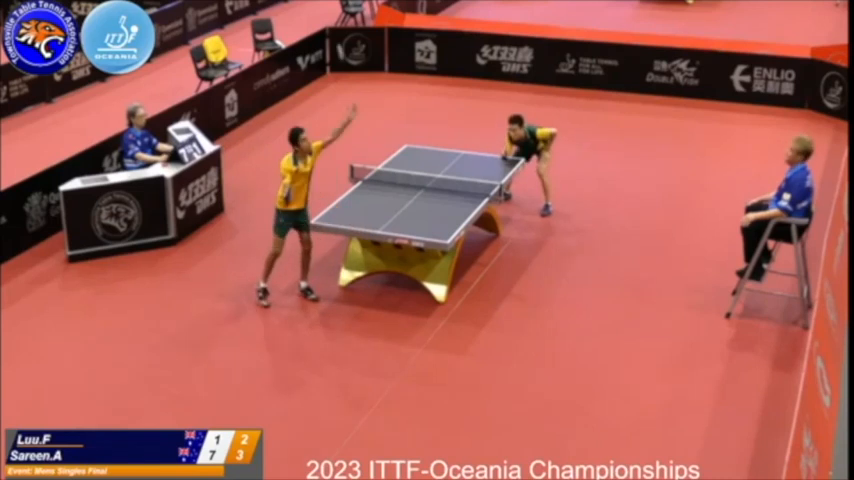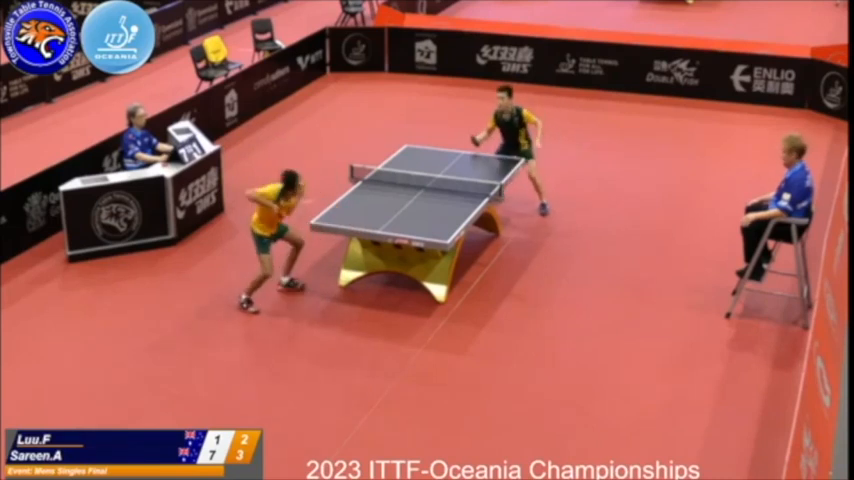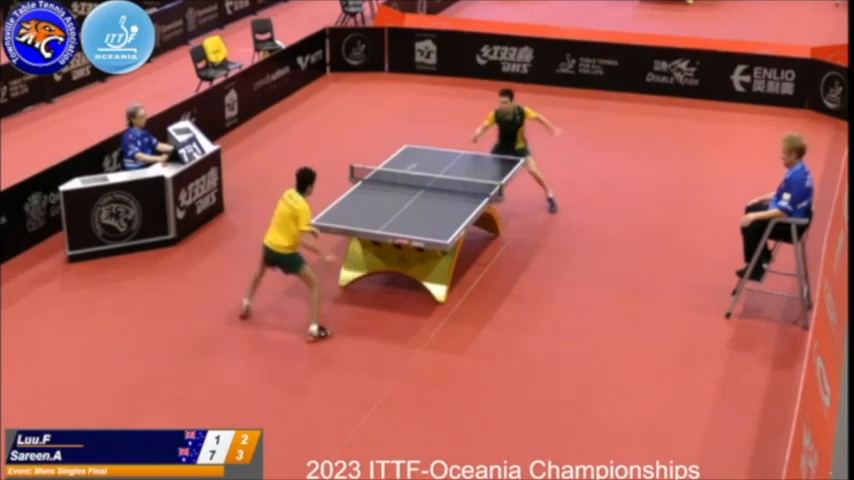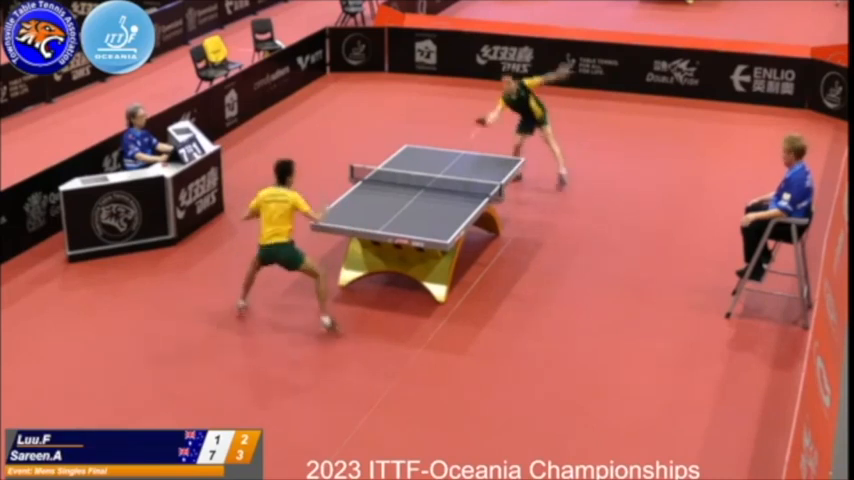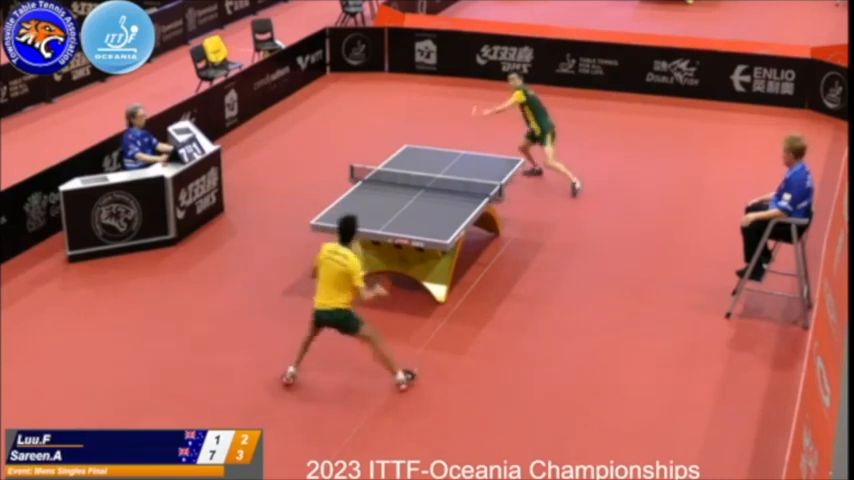
dt=1s
person 1, frame 1
left shoulder: (312, 150)
right shoulder: (287, 164)
left elbow: (332, 137)
right elbow: (284, 187)
left wrist: (348, 120)
right wrist: (284, 196)
left hip: (301, 208)
right hip: (285, 210)
left knee: (307, 246)
right knee: (276, 251)
left ankle: (304, 285)
right ankle: (262, 287)
person 1, frame 2
left shoulder: (295, 193)
right shoulder: (273, 191)
right elbow: (249, 194)
left wrist: (289, 207)
right wrist: (270, 204)
left hip: (275, 224)
right hip: (261, 230)
left knee: (299, 243)
right knee: (267, 273)
left ankle: (286, 279)
right ankle: (245, 298)
person 1, frame 3
left shoulder: (288, 194)
right shoulder: (303, 208)
right elbow: (305, 242)
left wrist: (309, 229)
right wrist: (324, 255)
left hip: (268, 245)
right hip: (284, 252)
left knee: (262, 268)
right knee: (314, 284)
left ankle: (247, 304)
right ankle: (314, 328)
person 1, frame 4
left shoulder: (263, 194)
right shoulder: (293, 197)
left elbow: (247, 216)
right elbow: (314, 218)
right wrist: (321, 212)
left hip: (266, 247)
right hip: (284, 247)
left knee: (254, 266)
right knee: (319, 275)
left ankle: (242, 302)
right ankle: (325, 319)
person 1, frame 5
left shoulder: (325, 249)
right shoulder: (352, 262)
left elbow: (313, 274)
right elbow: (365, 296)
right wrist: (378, 291)
left hip: (319, 310)
right hip: (339, 312)
left knee: (311, 334)
right knee: (374, 340)
left ankle: (292, 372)
right ankle: (400, 376)
person 2, frame 1
left shoulder: (798, 178)
right shoulder: (797, 171)
left elbow: (784, 211)
right elbow: (781, 193)
left wrist: (755, 216)
right wrist: (760, 199)
right hip: (789, 213)
left knee: (750, 226)
right knee: (751, 208)
left ankle: (757, 267)
right ankle: (764, 256)
person 2, frame 2
left shoulder: (797, 177)
right shoulder: (798, 170)
left elbow: (784, 211)
right elbow: (781, 194)
left wrist: (755, 216)
right wrist: (760, 199)
right hip: (790, 214)
left knee: (749, 226)
right knee: (751, 208)
left ankle: (756, 268)
right ankle: (764, 256)
person 2, frame 3
left shoulder: (797, 178)
right shoulder: (798, 170)
left elbow: (784, 211)
right elbow: (781, 194)
left wrist: (755, 216)
right wrist: (760, 199)
right hip: (791, 214)
left knee: (750, 226)
right knee: (751, 209)
left ankle: (757, 268)
right ankle: (764, 256)
person 2, frame 4
left shoulder: (797, 178)
right shoulder: (799, 170)
left elbow: (783, 211)
right elbow: (781, 194)
left wrist: (755, 216)
right wrist: (760, 199)
right hip: (791, 213)
left knee: (750, 226)
right knee: (751, 209)
left ankle: (756, 267)
right ankle: (764, 256)
person 2, frame 5
left shoulder: (797, 178)
right shoulder: (799, 170)
left elbow: (784, 211)
right elbow: (781, 193)
left wrist: (755, 216)
right wrist: (760, 199)
right hip: (791, 213)
left knee: (749, 226)
right knee: (751, 209)
left ankle: (756, 267)
right ankle: (764, 256)
person 3, frame 1
left shoulder: (534, 132)
right shoulder: (511, 136)
left elbow: (554, 132)
right elbow: (507, 152)
left wrist: (547, 148)
right wrist: (506, 153)
left hip: (541, 147)
right hip: (525, 147)
left knee: (541, 172)
left ankle: (548, 204)
right ankle: (506, 192)
person 3, frame 2
left shoulder: (521, 113)
right shoulder: (497, 115)
left elbow: (538, 123)
right elbow: (488, 132)
left wrist: (538, 140)
right wrist: (478, 139)
left hip: (523, 146)
right hip: (507, 146)
left knee: (532, 174)
left ankle: (543, 202)
person 3, frame 3
left shoulder: (522, 111)
right shoulder: (496, 114)
left elbow: (538, 117)
right elbow: (483, 128)
left wrist: (552, 128)
right wrist: (477, 134)
left hip: (519, 147)
right hip: (502, 146)
left knee: (533, 171)
left ankle: (550, 196)
person 3, frame 4
left shoulder: (523, 85)
right shoulder: (504, 98)
left elbow: (542, 80)
right elbow: (496, 113)
left wrist: (559, 75)
right wrist: (488, 121)
left hip: (539, 115)
right hip: (526, 118)
left knee: (550, 141)
right knee: (517, 145)
left ankle: (562, 172)
person 3, frame 5
left shoulder: (520, 93)
right shoulder: (525, 92)
left elbow: (503, 108)
left wrist: (489, 112)
right wrist: (532, 125)
left hip: (545, 129)
right hip: (537, 129)
left knee: (549, 163)
right knee: (522, 147)
left ankle: (575, 182)
right ankle: (536, 168)
